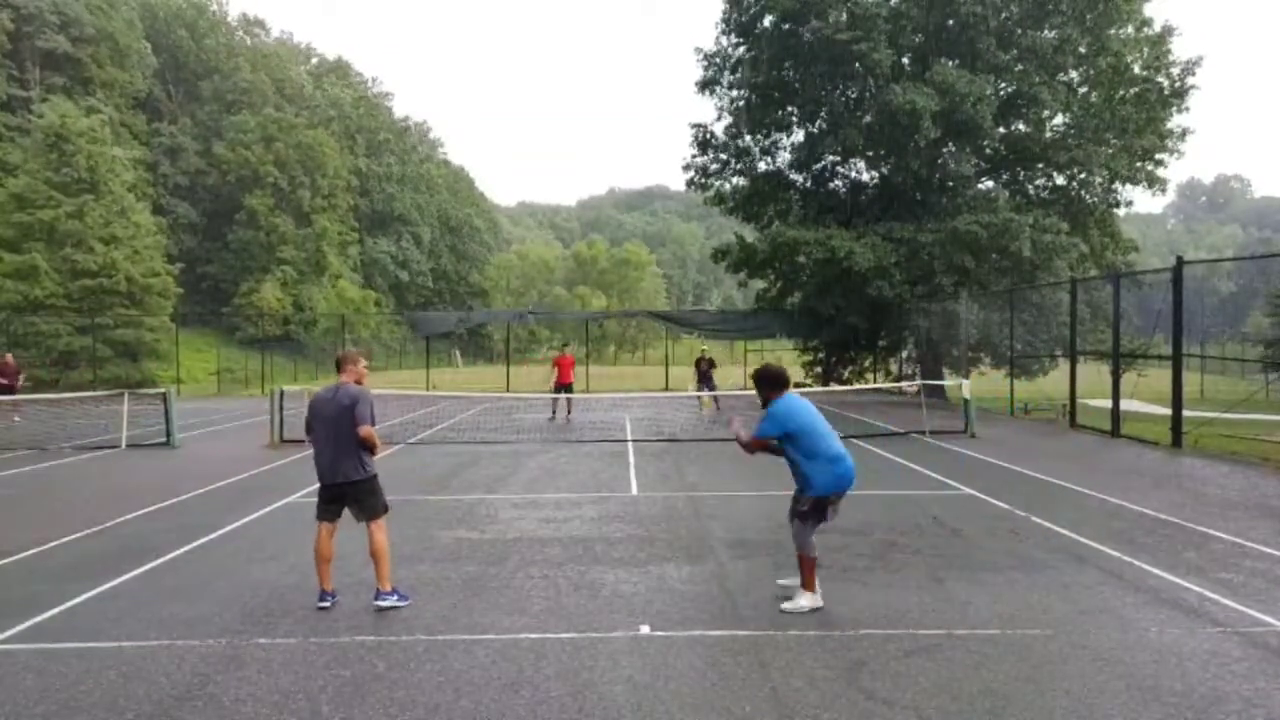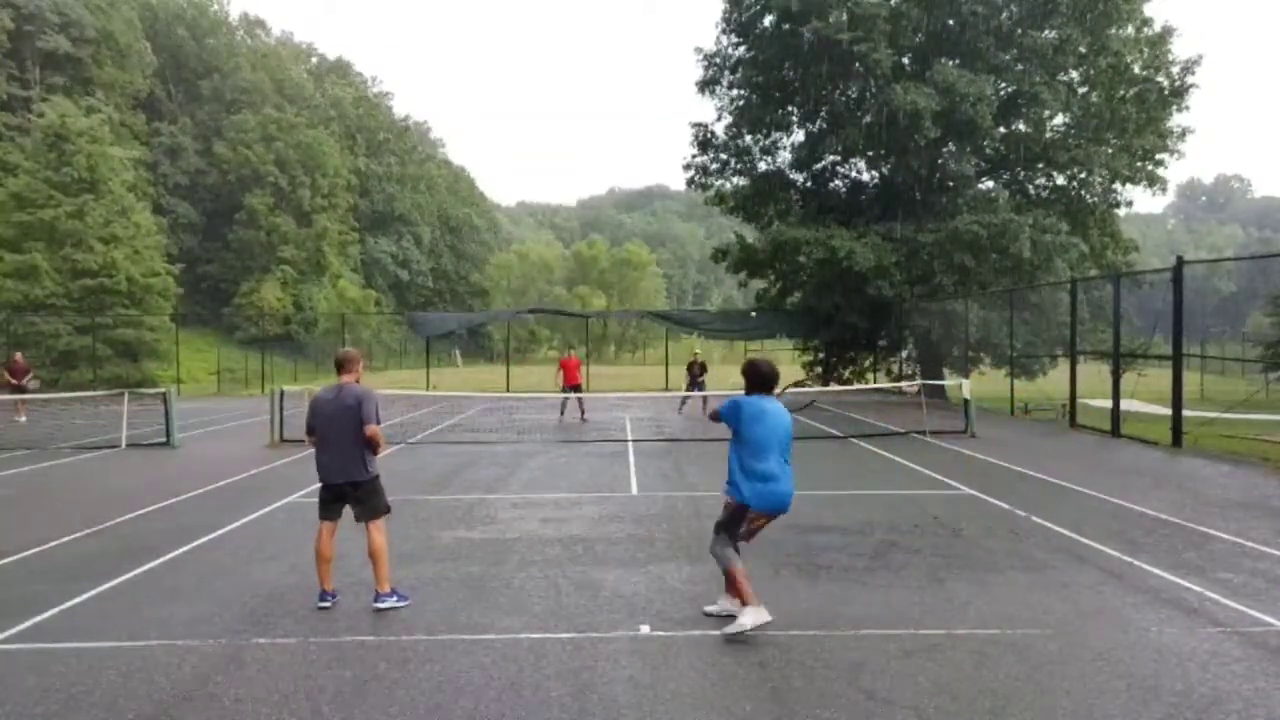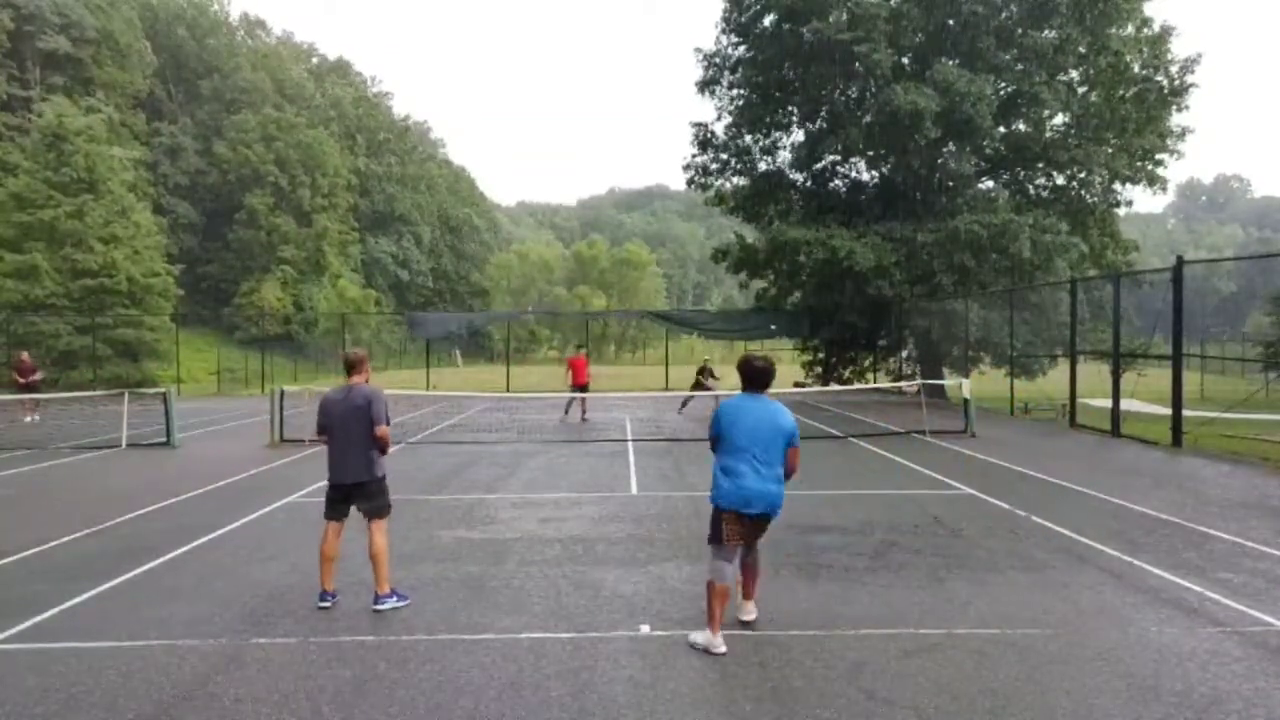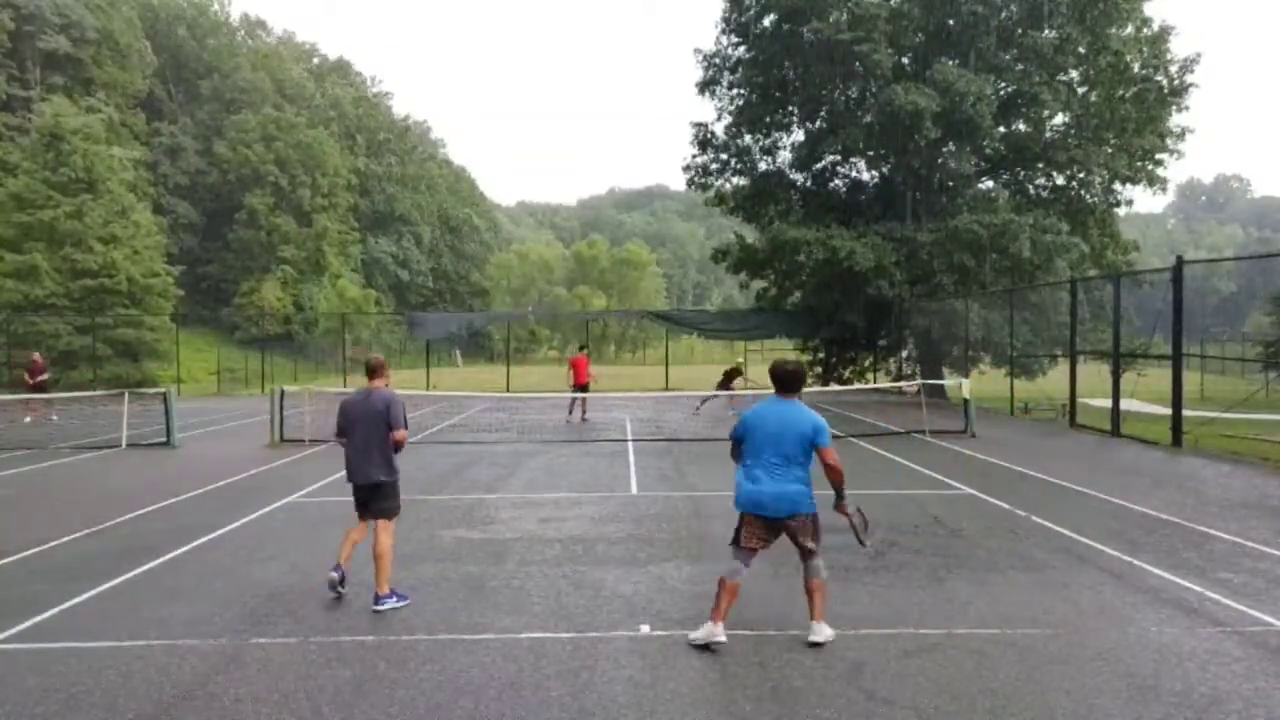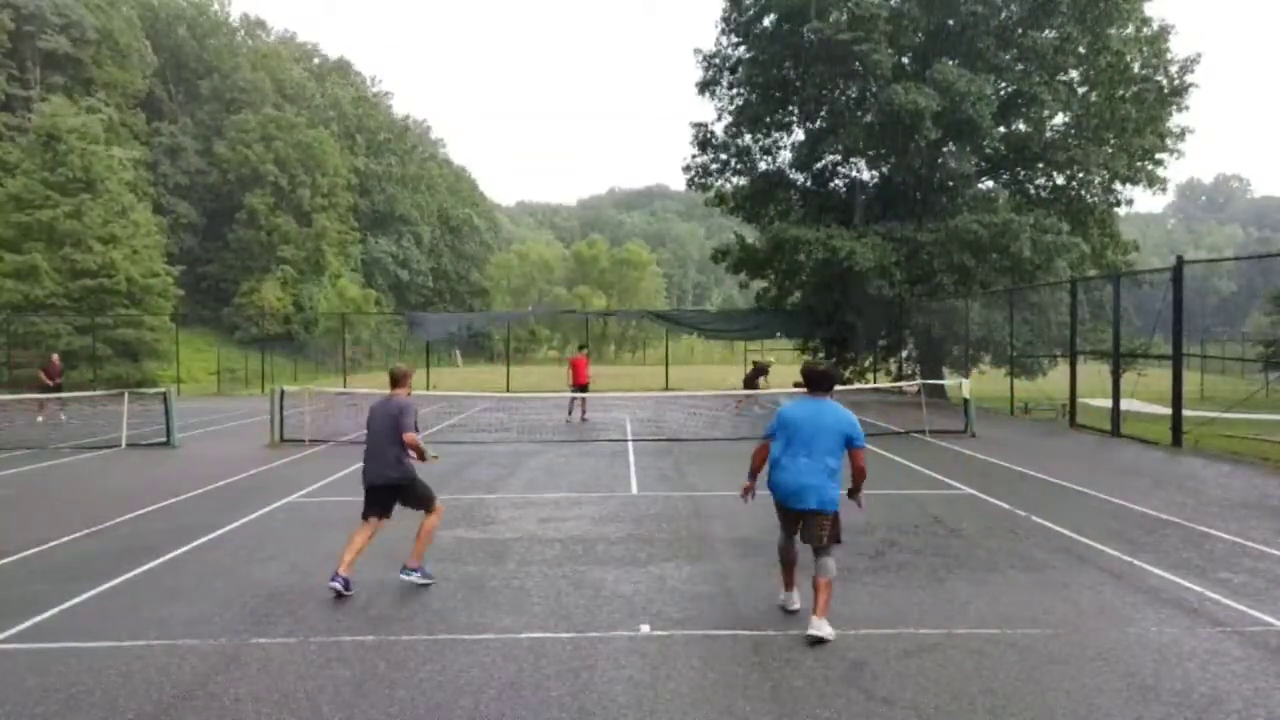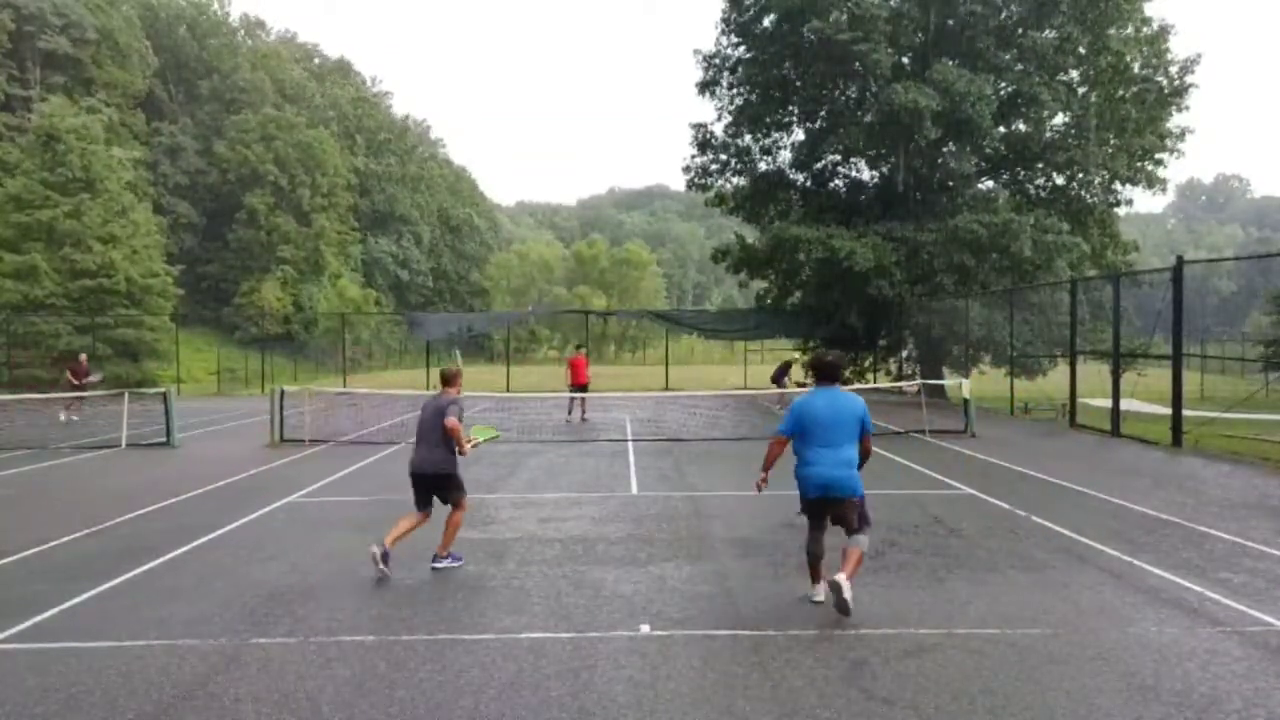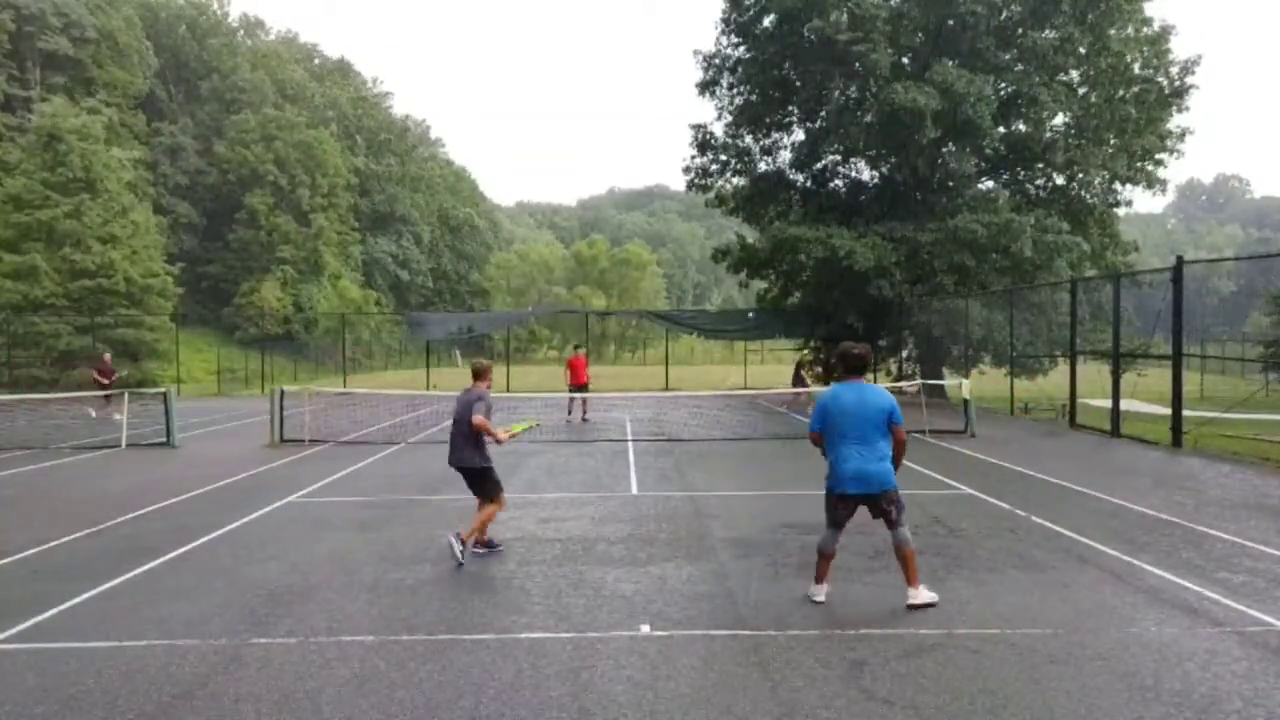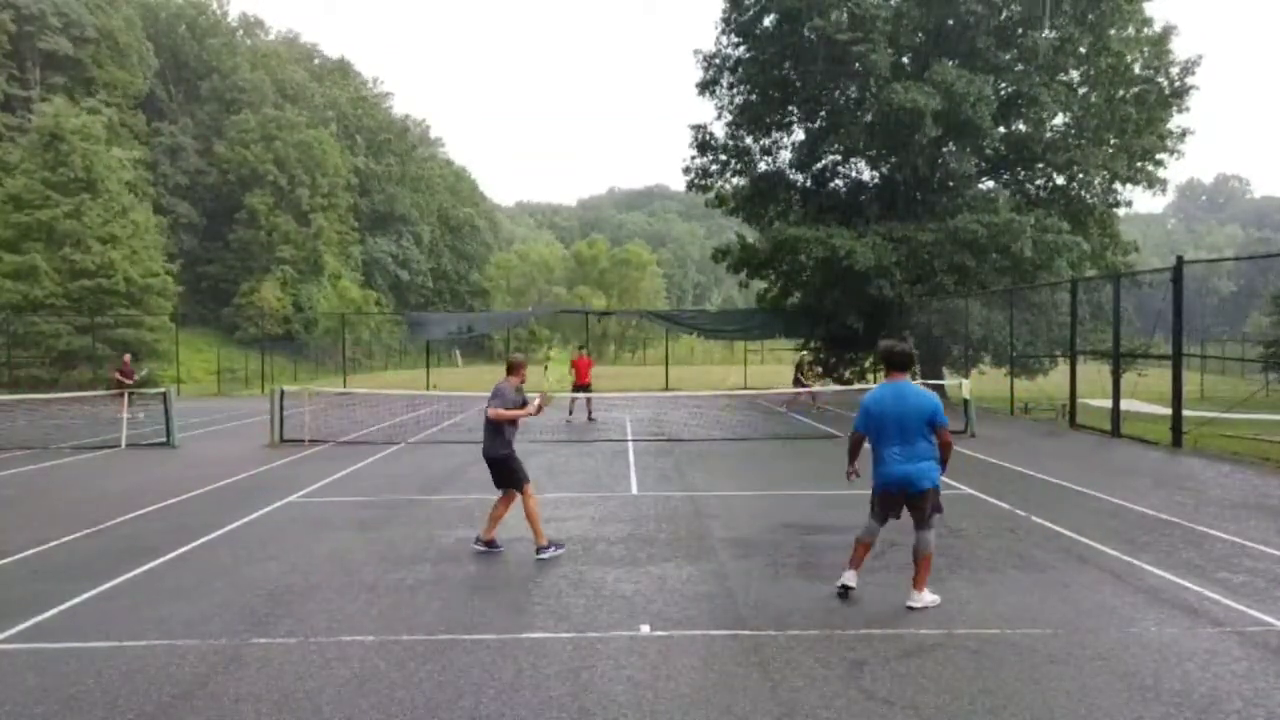
dt=0.3s
person 1, frame 1
left shoulder: (777, 411)
right shoulder: (797, 402)
left elbow: (752, 447)
left wrist: (739, 435)
right wrist: (769, 446)
left hip: (830, 476)
right hip: (835, 470)
left knee: (801, 530)
right knee: (797, 519)
left ankle: (810, 594)
right ankle: (807, 579)
person 1, frame 2
left shoulder: (742, 405)
right shoulder: (783, 413)
left elbow: (714, 415)
left wrist: (723, 411)
left hip: (754, 494)
right hip: (779, 493)
left knee: (720, 545)
right knee: (729, 541)
left ankle: (753, 608)
right ankle: (733, 600)
person 1, frame 3
left shoulder: (725, 408)
right shoulder: (785, 416)
left elbow: (714, 447)
right elbow: (792, 465)
left hip: (731, 495)
right hip: (768, 497)
left knee: (722, 560)
right knee: (750, 548)
left ankle: (714, 634)
right ankle: (748, 606)
person 1, frame 4
left shoulder: (752, 415)
right shoulder: (813, 420)
left elbow: (735, 453)
right elbow: (832, 464)
right wrist: (840, 497)
left hip: (756, 500)
right hip: (797, 502)
left knee: (739, 561)
right knee: (812, 560)
left ankle: (715, 626)
right ankle: (818, 625)
person 1, frame 5
left shoulder: (787, 411)
right shoulder: (847, 418)
left elbow: (764, 448)
right elbow: (859, 465)
left wrist: (751, 479)
right wrist: (856, 490)
left hip: (785, 489)
right hip: (822, 494)
left knee: (787, 538)
right knee: (823, 555)
left ankle: (790, 594)
right ankle: (819, 620)
person 1, frame 6
left shoulder: (800, 404)
right shoulder: (857, 404)
left elbow: (779, 442)
right elbow: (866, 448)
left wrist: (765, 471)
left hip: (810, 481)
right hip: (845, 481)
left knee: (815, 531)
right knee: (858, 533)
left ankle: (817, 587)
right ankle: (843, 578)
person 1, frame 7
left shoulder: (827, 398)
right shoulder: (885, 397)
left elbow: (815, 438)
right elbow: (900, 438)
left wrist: (828, 448)
right wrist: (894, 466)
left hip: (842, 479)
right hip: (879, 476)
left knee: (833, 531)
right knee: (898, 530)
left ankle: (819, 587)
right ankle: (915, 590)
person 1, frame 8
left shoulder: (871, 399)
right shoulder: (929, 398)
left elbow: (857, 438)
right elbow: (945, 440)
left wrist: (851, 463)
right wrist: (942, 465)
left hip: (886, 476)
right hip: (922, 475)
left knee: (874, 523)
right knee: (924, 531)
left ankle: (850, 574)
right ankle: (919, 593)
person 2, frame 1
left shoulder: (317, 398)
right shoulder: (360, 394)
left elbow: (311, 436)
right elbow: (364, 431)
right wrist: (375, 445)
left hip: (328, 474)
right hip: (359, 473)
left knee: (325, 528)
right knee: (377, 526)
left ankle: (326, 592)
right ankle: (385, 591)
person 2, frame 2
left shoulder: (318, 398)
right shoulder: (363, 394)
left elbow: (312, 438)
right elbow: (371, 430)
right wrist: (378, 445)
left hip: (330, 474)
right hip: (362, 473)
left knee: (326, 529)
right knee: (376, 527)
left ankle: (326, 592)
right ankle: (384, 592)
person 2, frame 3
left shoulder: (328, 399)
right shoulder: (373, 394)
left elbow: (323, 436)
right elbow: (381, 431)
right wrist: (385, 446)
left hip: (338, 474)
right hip: (368, 473)
left knee: (332, 529)
right knee: (377, 529)
left ankle: (326, 592)
right ankle: (383, 594)
person 2, frame 4
left shoulder: (348, 402)
right shoulder: (391, 398)
left elbow: (341, 439)
right elbow: (400, 436)
right wrist: (397, 446)
left hip: (357, 473)
right hip: (383, 474)
left knee: (362, 521)
right knee: (384, 530)
left ankle: (340, 568)
right ankle: (383, 595)
person 2, frame 5
left shoulder: (375, 407)
right shoulder: (406, 405)
right elbow: (409, 438)
right wrist: (423, 452)
left hip: (373, 475)
right hip: (400, 474)
left knee: (369, 525)
right knee: (434, 509)
left ankle: (340, 576)
right ankle: (412, 567)
person 2, frame 6
left shoulder: (428, 403)
right shoulder: (455, 401)
right elbow: (452, 424)
left wrist: (460, 441)
right wrist: (462, 445)
left hip: (418, 465)
right hip: (442, 465)
left knee: (422, 514)
right knee: (460, 506)
left ankle: (385, 547)
right ankle: (442, 555)
person 2, frame 7
left shoulder: (464, 396)
right shoulder: (483, 396)
right elbow: (477, 420)
left wrist: (493, 433)
right wrist: (496, 435)
left hip: (459, 457)
right hip: (474, 459)
left knee: (487, 497)
right knee: (497, 503)
left ankle: (481, 540)
right ankle: (462, 537)
person 2, frame 8
left shoulder: (516, 390)
right shoulder: (504, 390)
left elbow: (529, 408)
right elbow: (492, 413)
left wrist: (538, 405)
right wrist: (522, 412)
left hip: (497, 451)
right hip: (500, 451)
left knee: (509, 494)
right knee: (528, 494)
left ankle: (484, 539)
right ankle: (542, 545)
